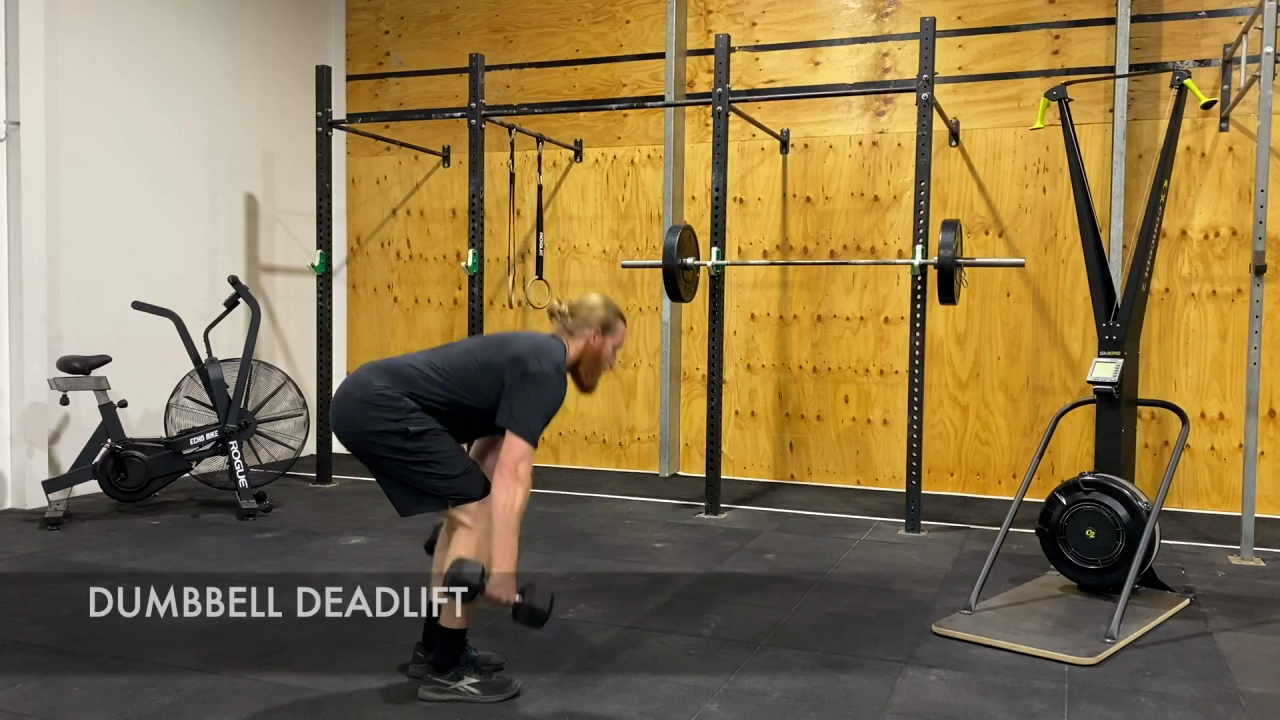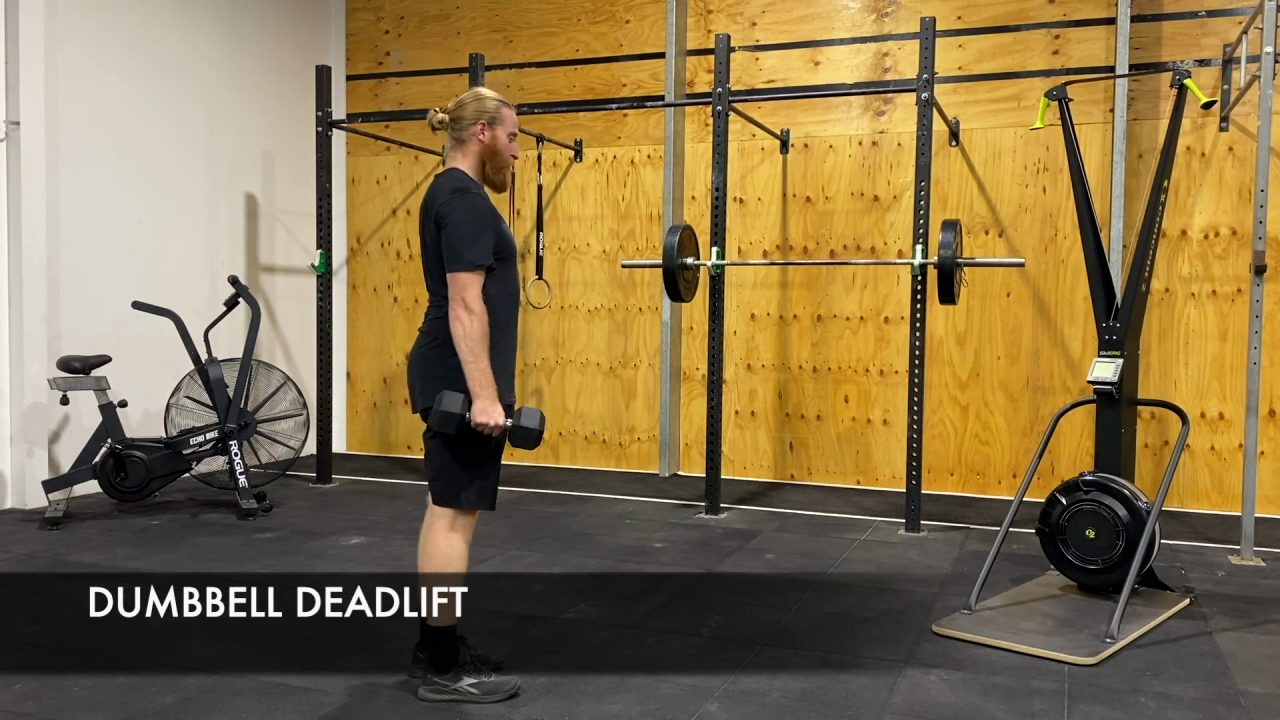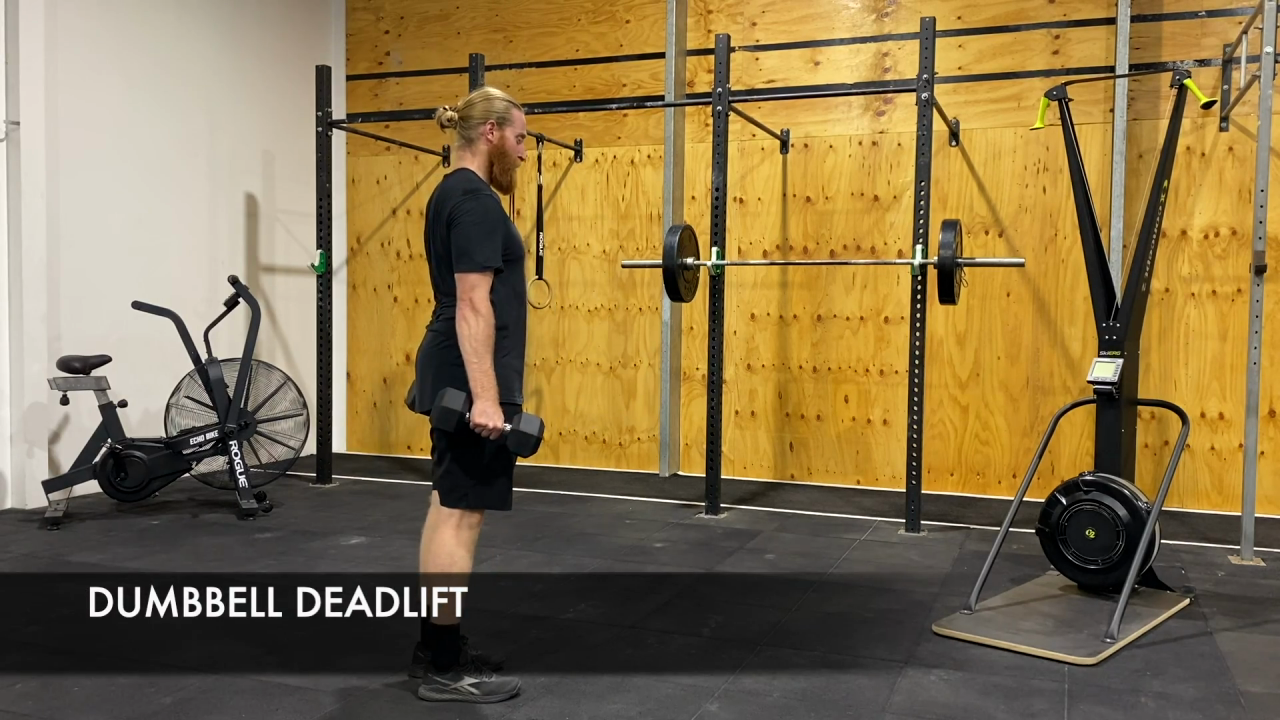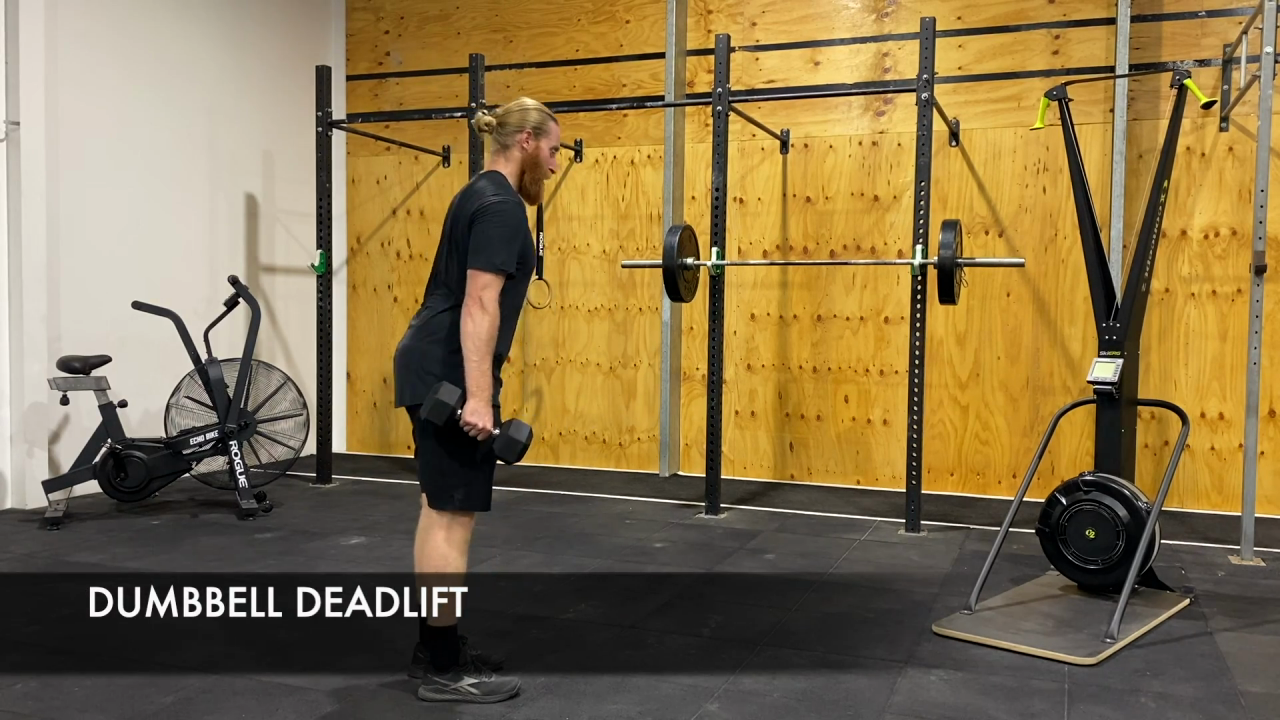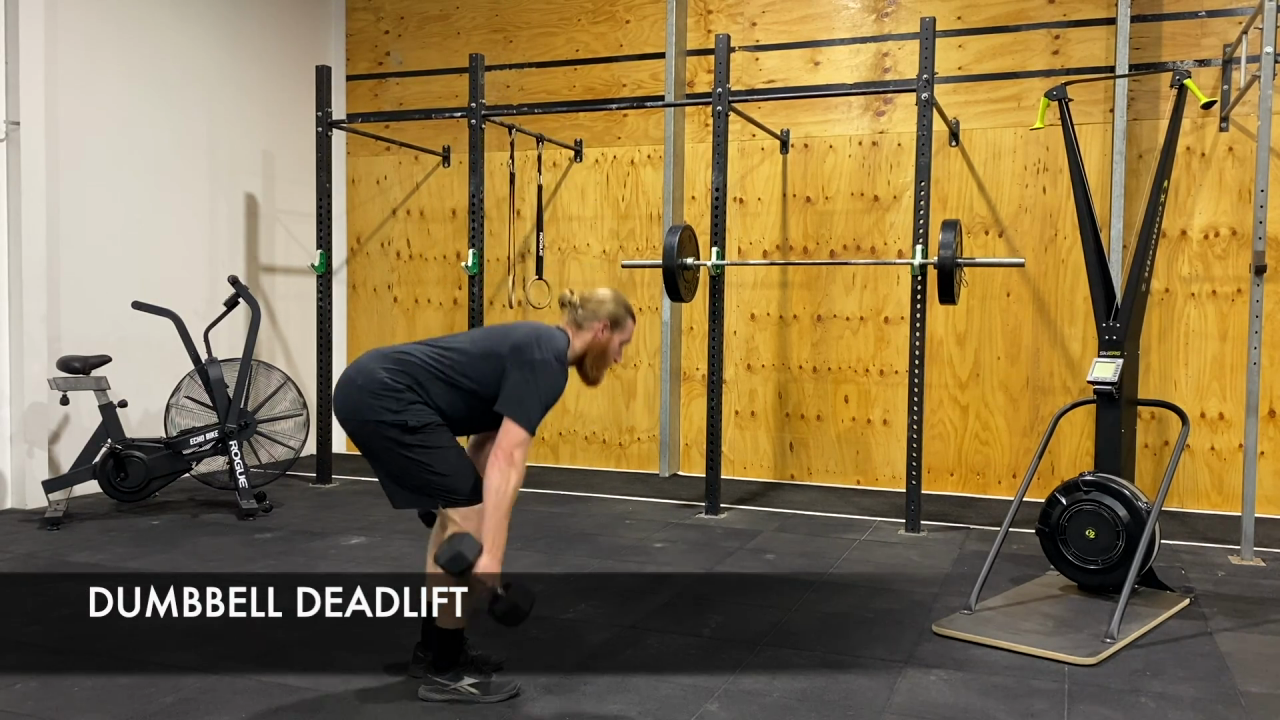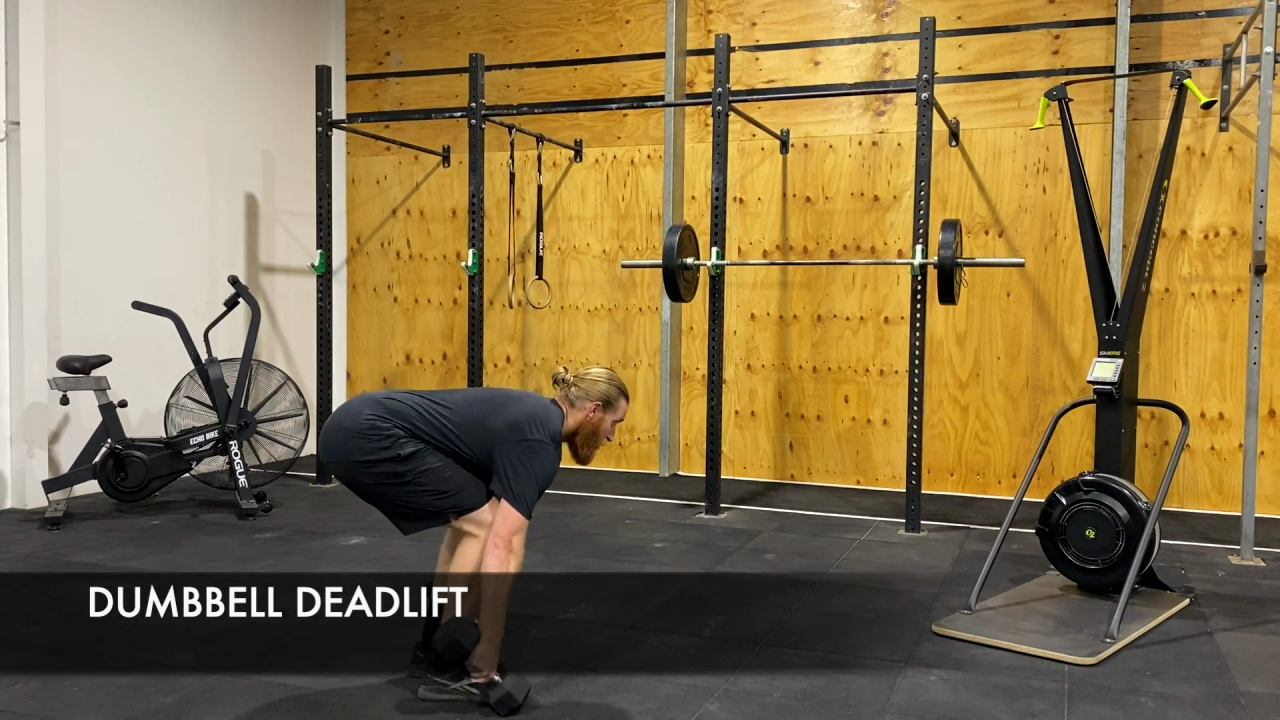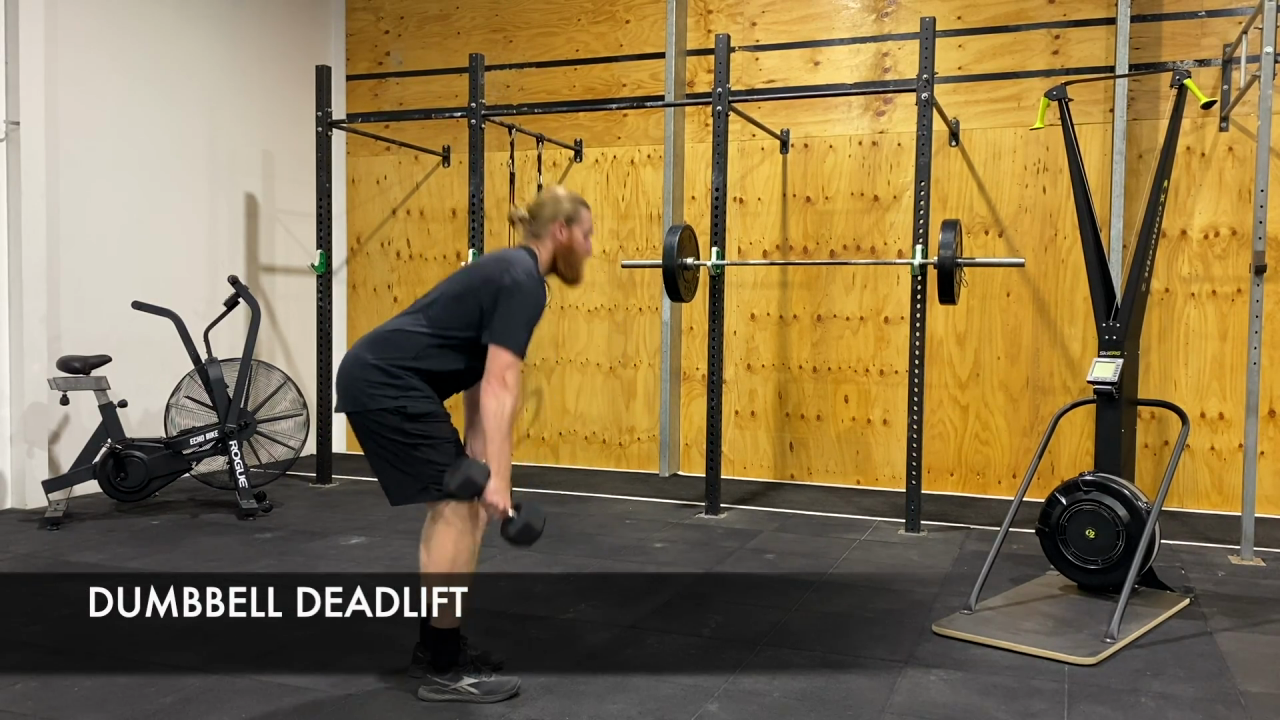
dt=0.7s
person 1, frame 1
left shoulder: (534, 356)
right shoulder: (545, 373)
left elbow: (491, 454)
right elbow: (513, 476)
right wrist: (504, 573)
left hip: (363, 400)
right hip: (379, 409)
left knee: (470, 509)
right knee: (478, 514)
left ankle: (435, 648)
right ankle: (447, 667)
person 1, frame 2
left shoulder: (451, 195)
right shoulder: (464, 198)
right elbow: (464, 303)
right wrist: (484, 394)
left hip: (450, 377)
right hip: (461, 380)
left knee: (447, 510)
right knee: (456, 514)
left ankle: (437, 647)
right ankle: (444, 667)
person 1, frame 3
left shoulder: (453, 194)
right shoulder: (475, 201)
right elbow: (473, 306)
right wrist: (487, 397)
left hip: (455, 376)
right hip: (472, 381)
left knee: (448, 507)
right knee: (462, 514)
left ankle: (436, 646)
right ankle: (445, 666)
person 1, frame 4
left shoulder: (483, 196)
right shoulder: (502, 206)
right elbow: (479, 305)
right wrist: (478, 397)
left hip: (433, 368)
right hip: (447, 374)
left knee: (443, 510)
right knee: (454, 516)
left ankle: (437, 646)
right ankle: (443, 667)
person 1, frame 5
left shoulder: (537, 345)
right shoulder: (546, 364)
left elbow: (490, 437)
right elbow: (507, 460)
left wrist: (467, 491)
right wrist: (490, 557)
left hip: (369, 389)
right hip: (383, 399)
left knee: (459, 509)
right knee: (468, 516)
left ankle: (436, 646)
right ankle: (445, 667)
person 1, frame 6
left shoulder: (534, 416)
right shoulder: (538, 443)
right elbow: (504, 545)
right wrist: (488, 648)
left hip: (355, 428)
right hip: (366, 438)
left knee: (471, 516)
right knee: (483, 523)
left ankle: (435, 645)
right ankle: (446, 666)
person 1, frame 7
left shoulder: (510, 272)
right shoulder: (523, 283)
left elbow: (482, 378)
right elbow: (500, 386)
left wrist: (475, 459)
right wrist: (498, 480)
left hip: (377, 376)
right hip: (385, 383)
left knee: (455, 504)
right knee: (459, 511)
left ankle: (437, 646)
right ankle: (444, 666)
